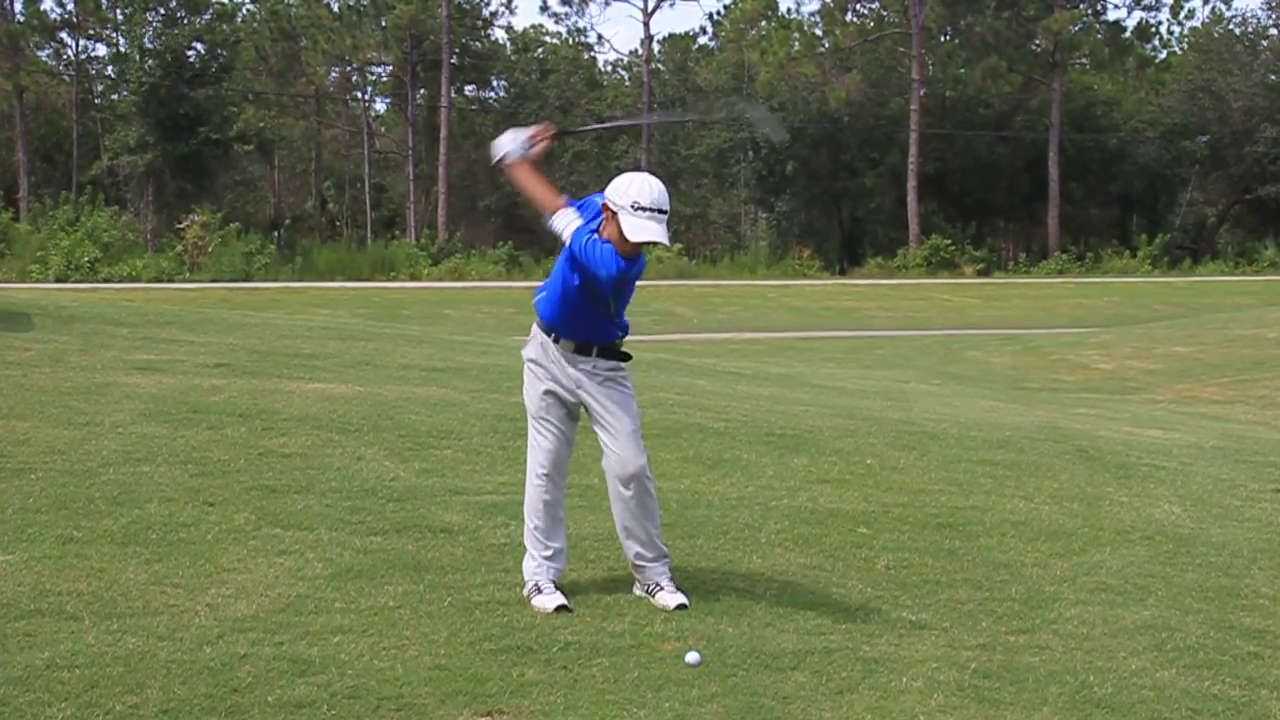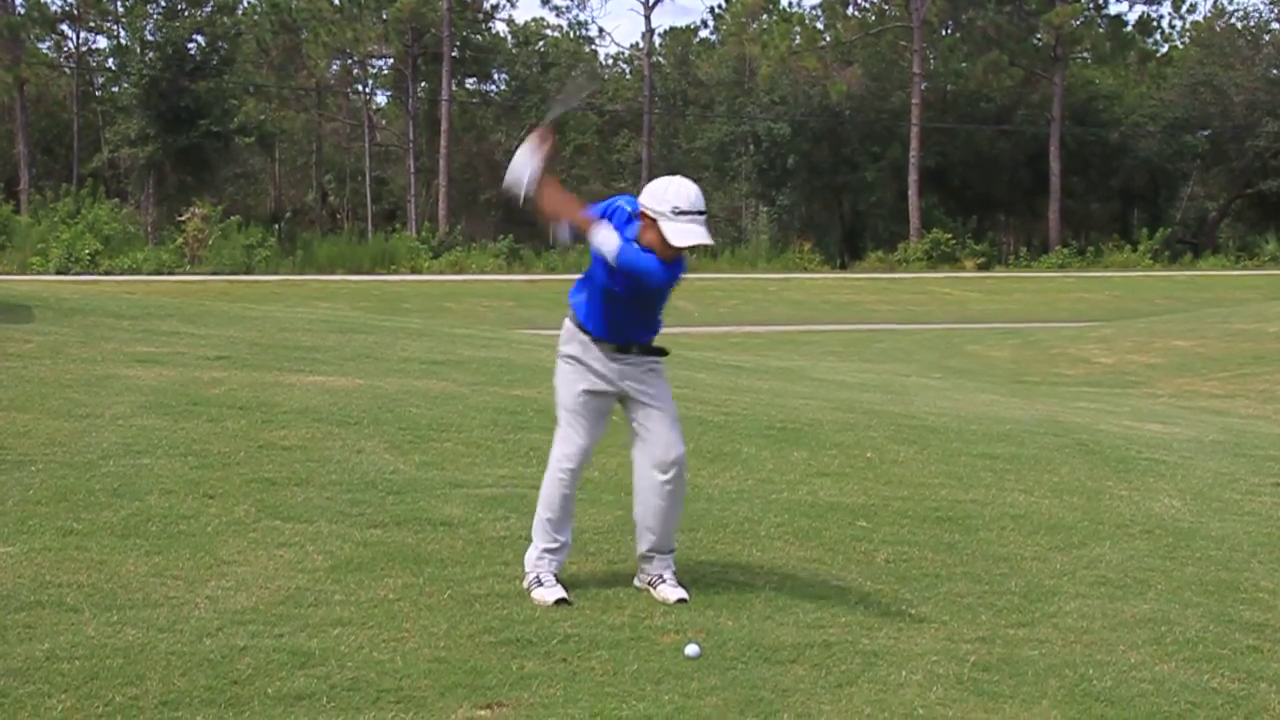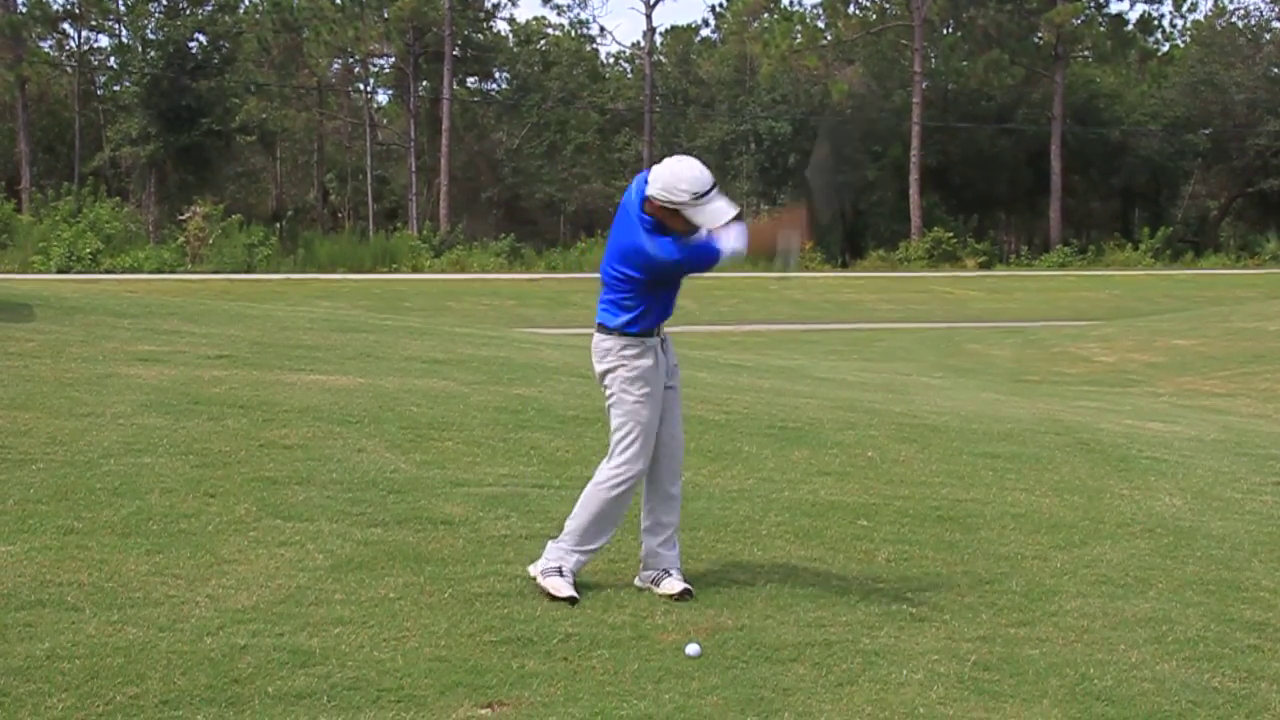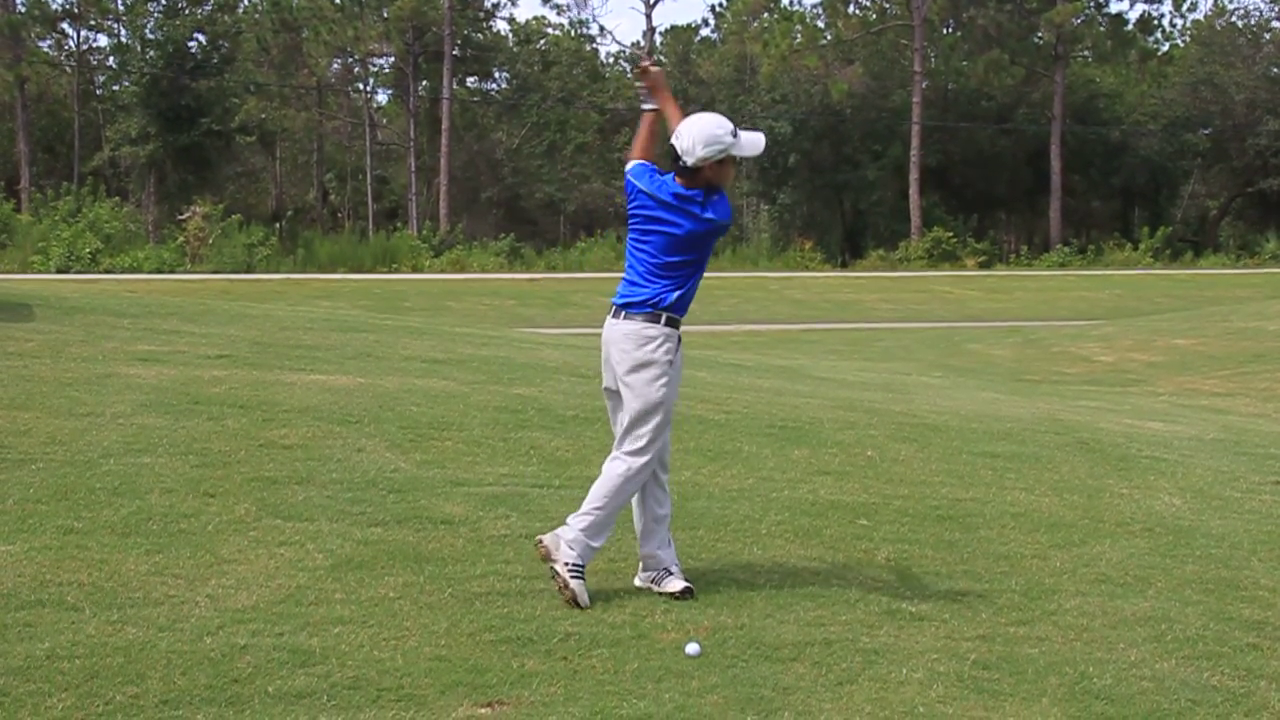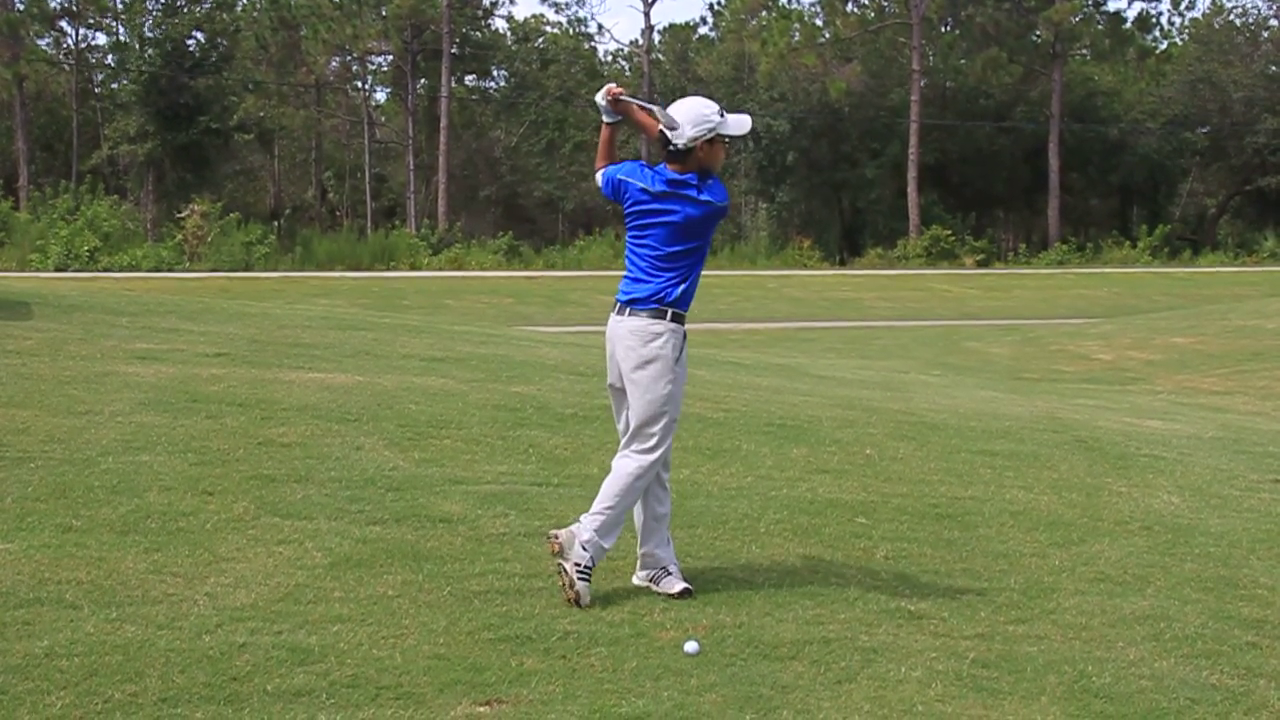
dt=0.3s
person 1, frame 1
left shoulder: (614, 267)
right shoulder: (598, 207)
left elbow: (558, 211)
right elbow: (562, 209)
left wrist: (518, 158)
right wrist: (523, 159)
left hip: (598, 366)
right hip: (547, 351)
left knee: (628, 467)
right knee: (546, 466)
left ankle: (652, 574)
right ankle: (541, 574)
person 1, frame 2
left shoulder: (663, 267)
right shoulder: (622, 211)
left elbow: (584, 222)
right elbow: (575, 213)
left wrist: (535, 178)
right wrist: (536, 177)
left hip: (639, 361)
right hip: (587, 351)
left knee: (667, 458)
right knee: (570, 457)
left ankle: (655, 567)
right ankle: (541, 566)
person 1, frame 3
left shoulder: (646, 184)
right shoulder: (657, 249)
right elbow: (718, 249)
right wrist: (754, 236)
left hip: (651, 346)
right hip: (629, 351)
left knee: (667, 457)
right knee: (627, 463)
left ankle: (658, 565)
right ankle: (558, 561)
person 1, frame 4
left shoulder: (644, 185)
right shoulder: (714, 215)
left elbow: (638, 160)
left wrist: (651, 105)
right wrist: (665, 97)
left hip: (624, 327)
right hip: (650, 337)
left knee: (651, 456)
right knee: (639, 455)
left ankle: (657, 564)
right ankle: (571, 543)
person 1, frame 5
left shoulder: (633, 179)
right shoulder: (712, 201)
left elbow: (601, 172)
left wrist: (610, 118)
right wrist: (632, 111)
left hip: (627, 324)
right hip: (655, 332)
left knee: (647, 449)
right knee: (645, 450)
left ankle: (655, 562)
right ankle: (583, 542)
